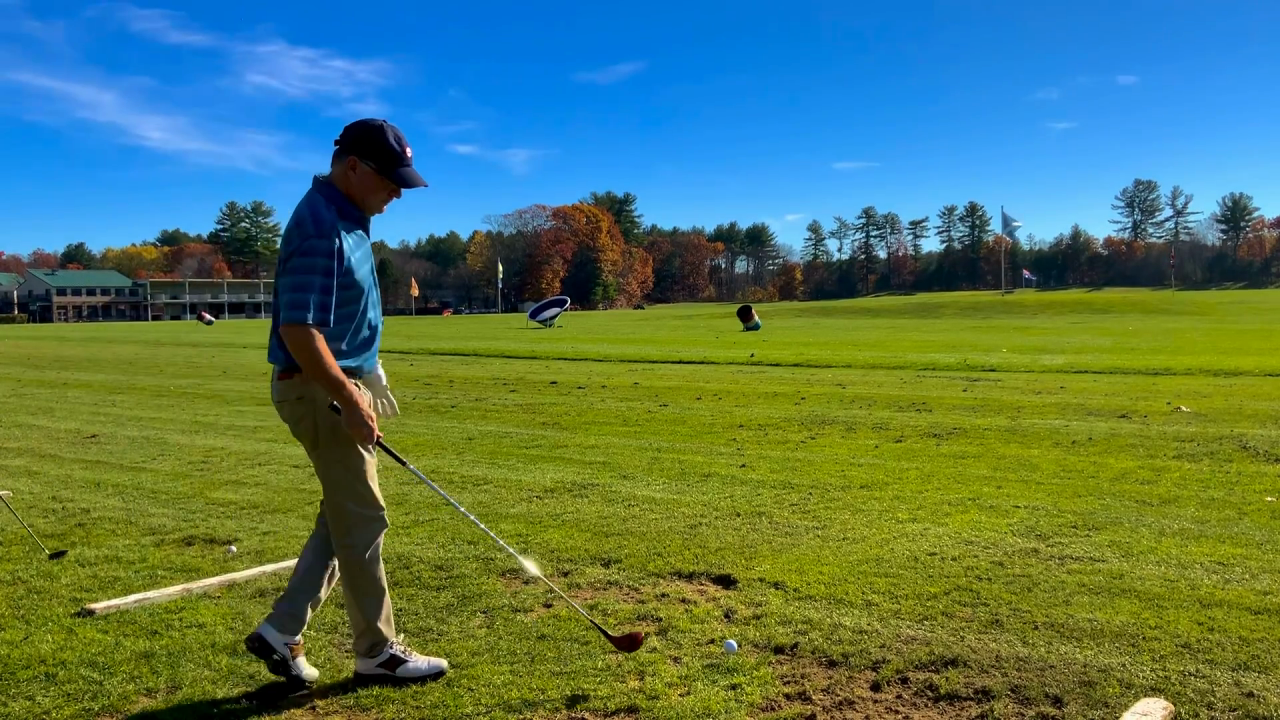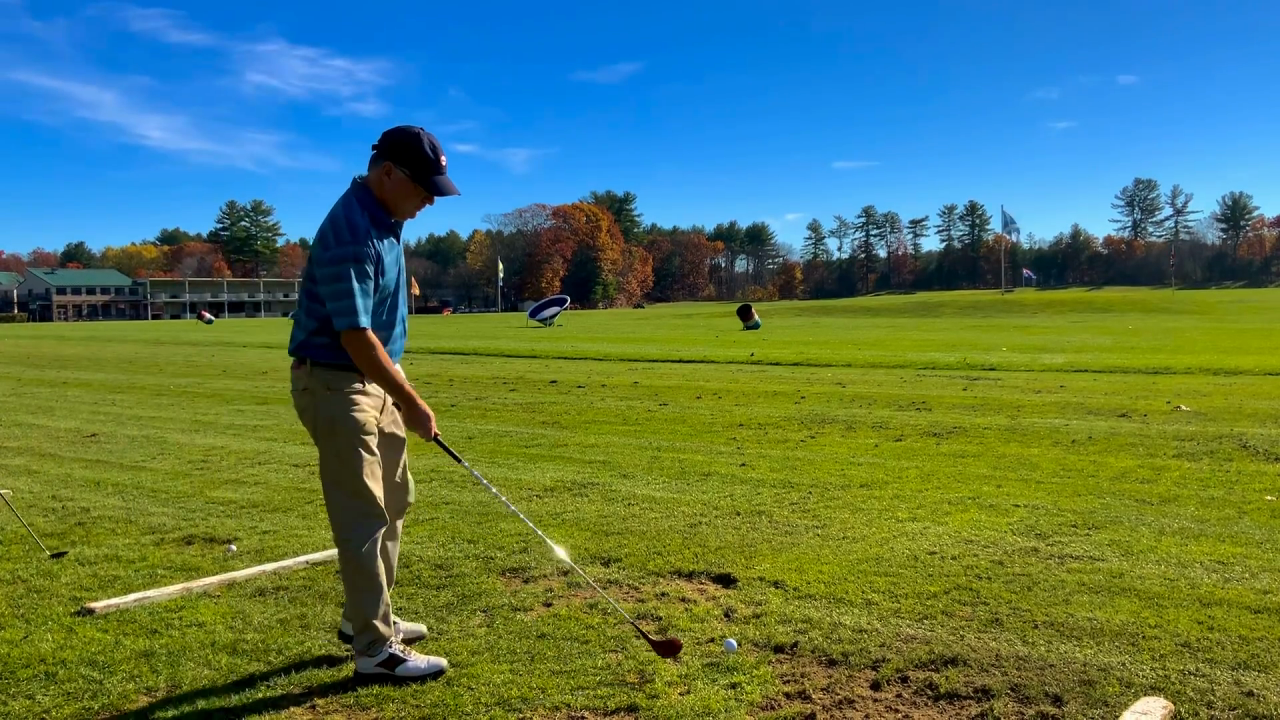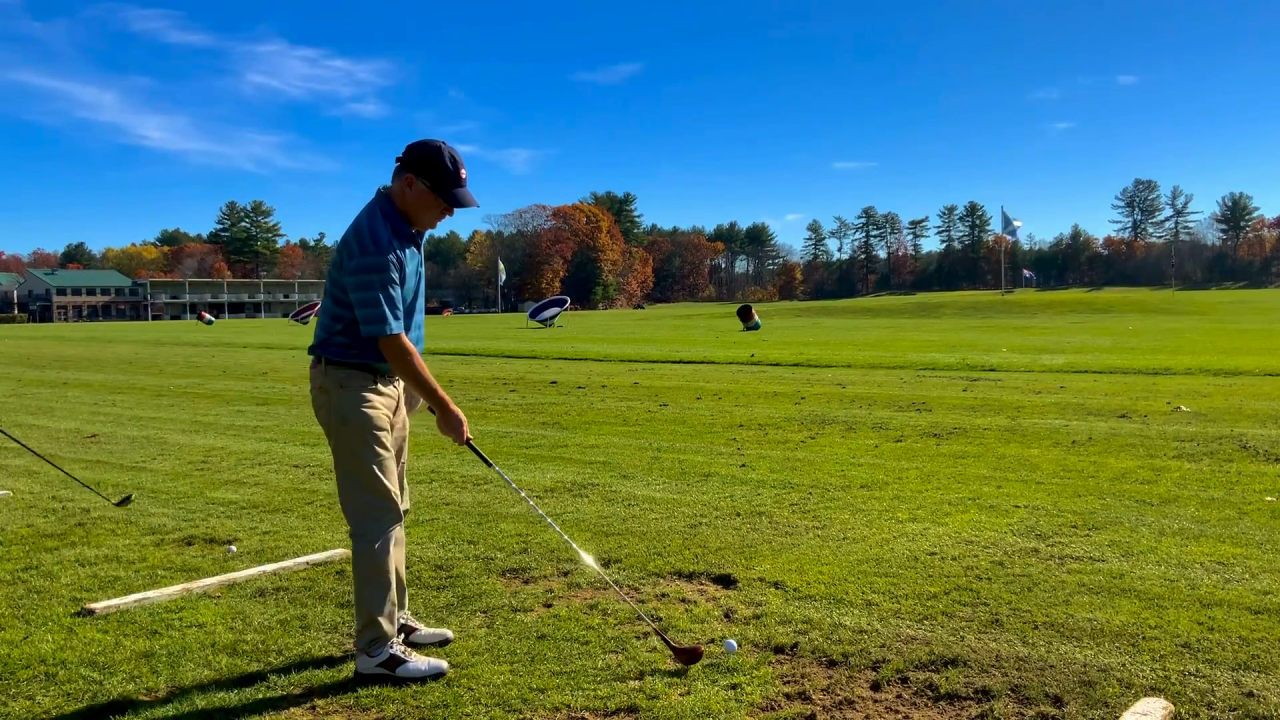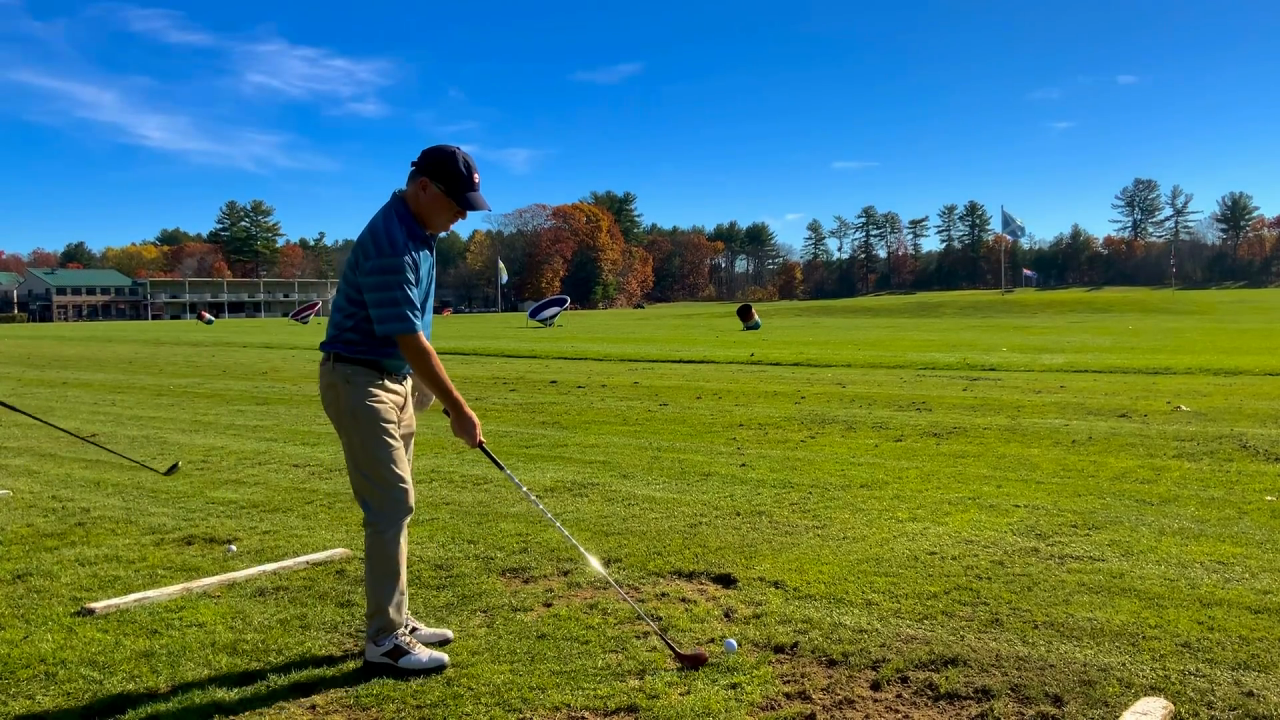
dt=0.3s
person 1, frame 1
left shoulder: (346, 215)
right shoulder: (320, 229)
right elbow: (299, 333)
left wrist: (368, 373)
right wrist: (352, 404)
left hip: (338, 383)
right hip: (321, 391)
left knee: (344, 515)
right knee: (361, 518)
left ankle: (281, 632)
right ankle: (376, 650)
person 1, frame 2
left shoulder: (383, 219)
right shoulder: (352, 233)
right elbow: (356, 336)
left wrist: (395, 377)
right wrist: (410, 401)
left hip: (366, 381)
right hip: (335, 384)
left knee: (392, 501)
right knee: (363, 517)
left ankle: (369, 617)
right ankle: (375, 649)
person 1, frame 3
left shoulder: (406, 228)
right shoulder: (374, 243)
right elbow: (391, 340)
left wrist: (412, 382)
right wrist: (445, 407)
left hip: (385, 382)
right hip: (350, 384)
left knee: (392, 509)
right knee: (377, 513)
left ankle: (392, 619)
right ankle: (375, 648)
person 1, frame 4
left shoulder: (419, 231)
right shoulder: (390, 245)
right elbow: (410, 341)
left wrist: (421, 379)
right wrist: (459, 409)
left hip: (393, 380)
right hip: (358, 381)
left knee: (395, 502)
right knee: (391, 503)
left ankle: (393, 622)
right ankle: (383, 638)
